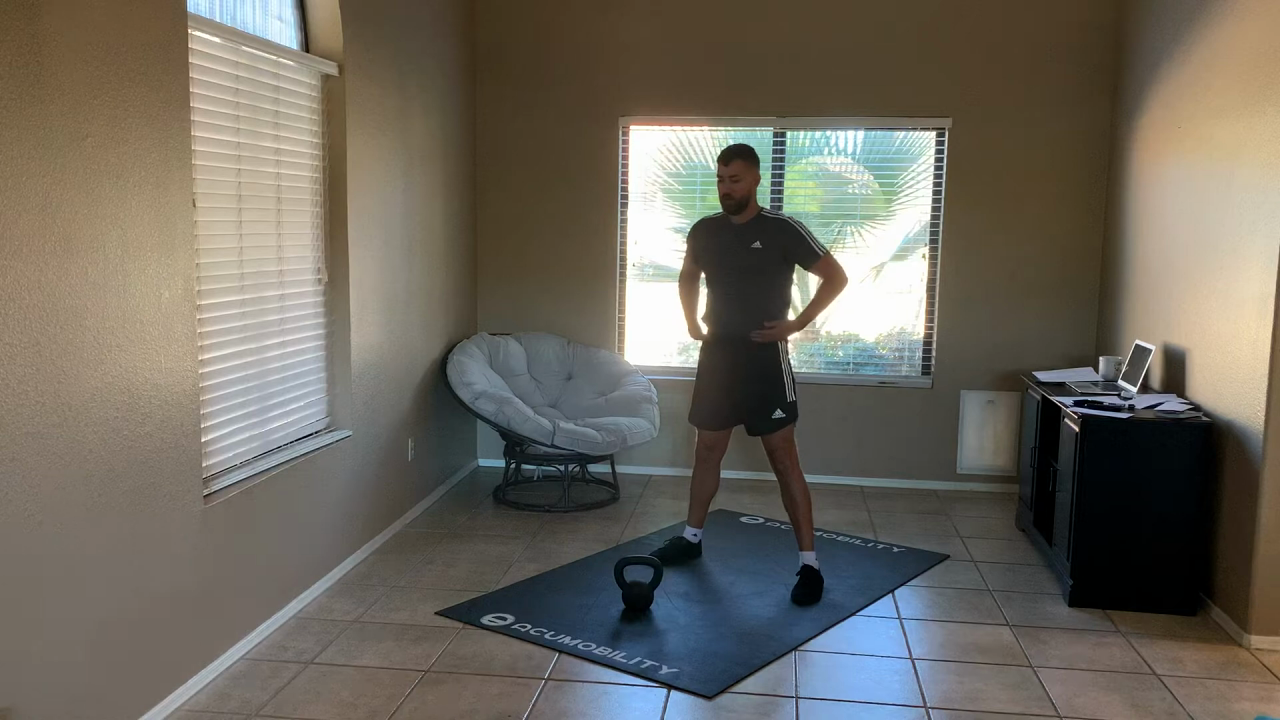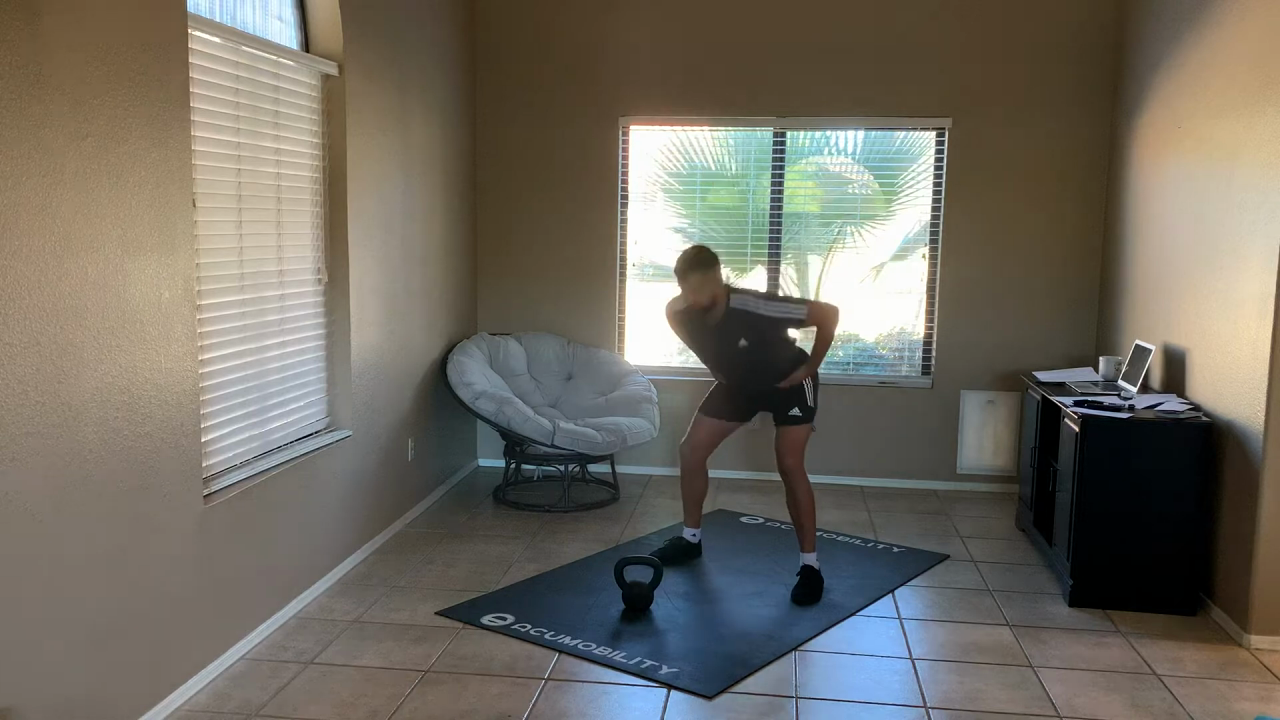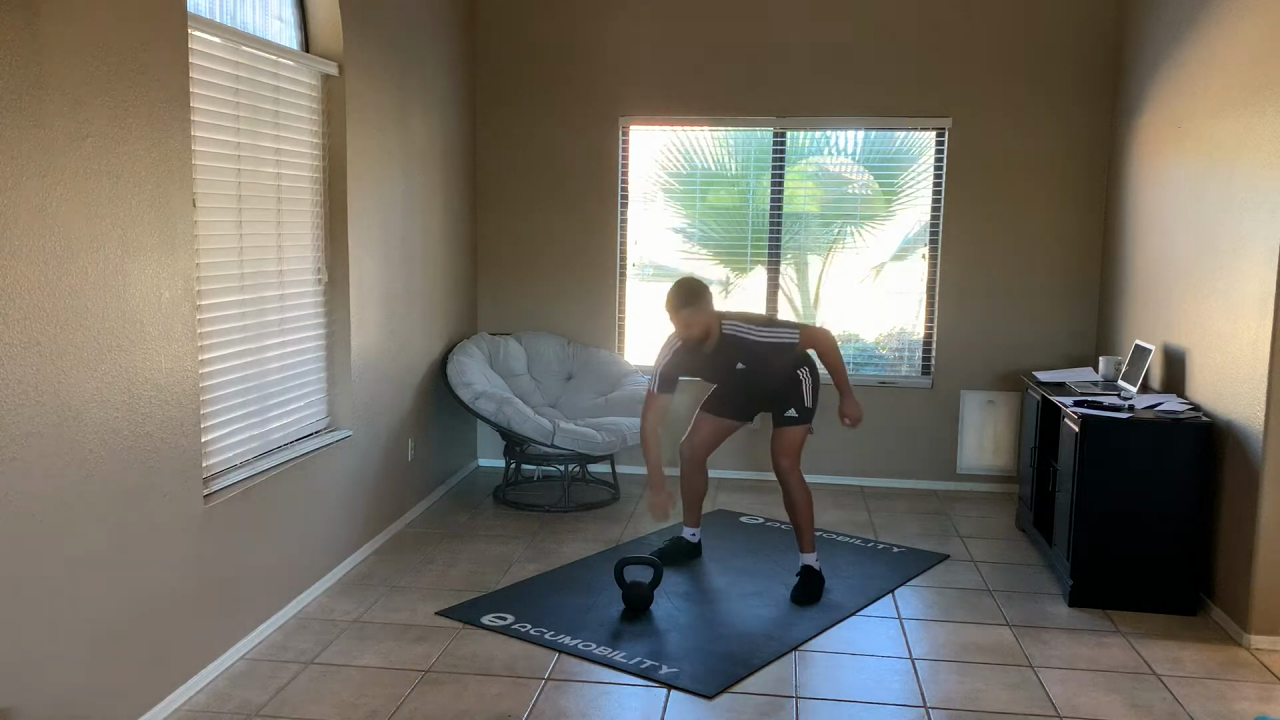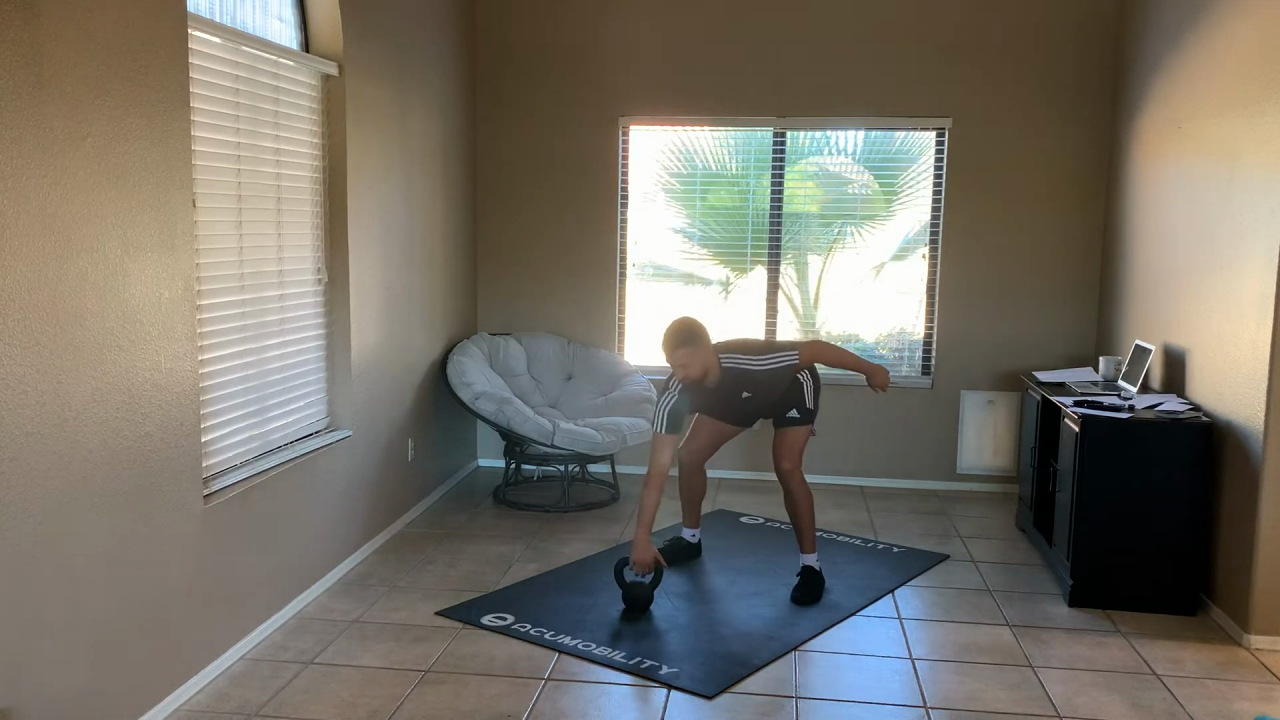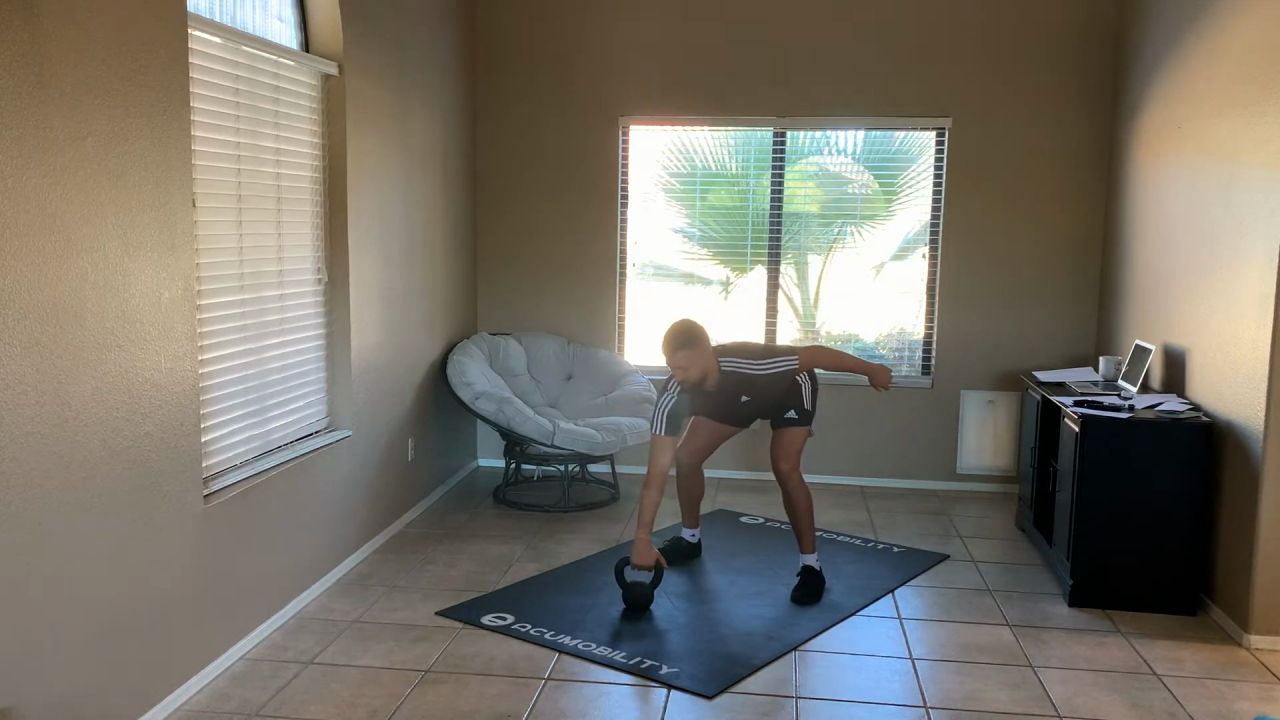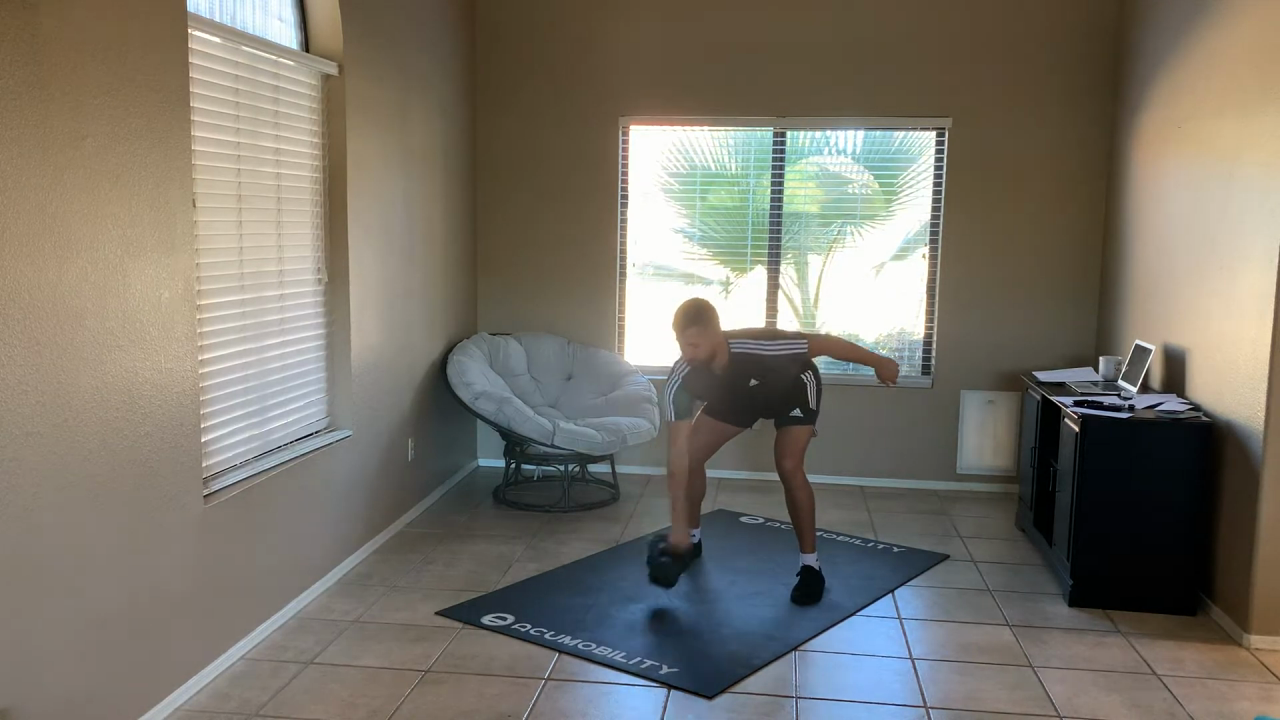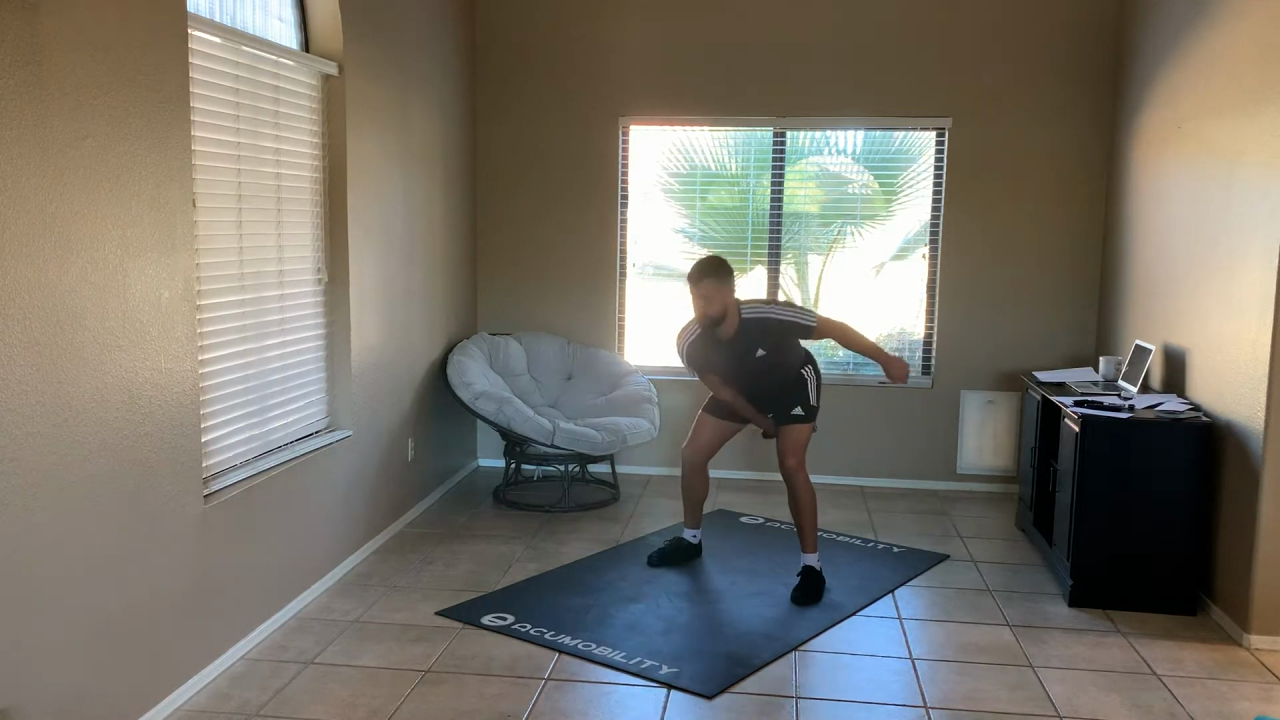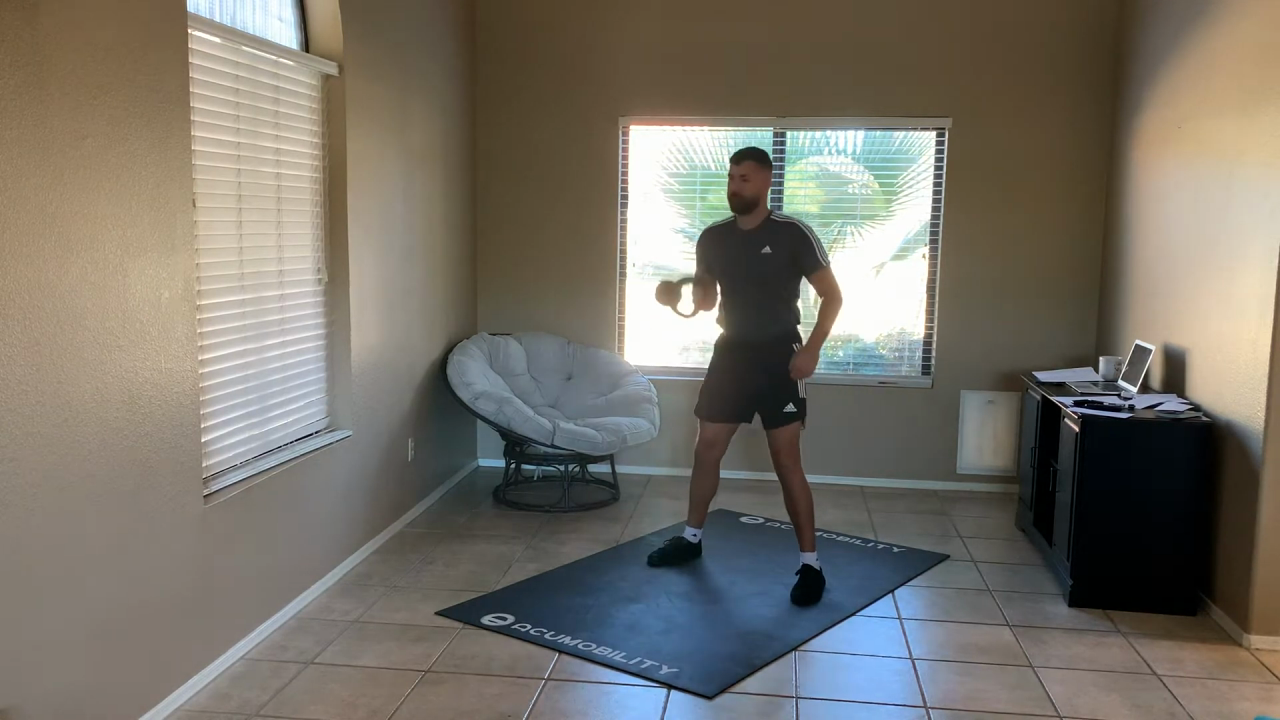
dt=0.5s
person 1, frame 1
left shoulder: (782, 230)
right shoulder: (704, 231)
left elbow: (836, 277)
right elbow: (688, 276)
left wrist: (798, 323)
right wrist: (690, 319)
left hip: (765, 356)
right hip: (716, 353)
left knee: (783, 458)
right knee: (707, 452)
left ankle: (809, 563)
right ankle: (692, 537)
person 1, frame 2
left shoulder: (758, 308)
right shoulder: (682, 310)
left elbow: (829, 314)
left wrist: (810, 367)
left hip: (788, 382)
right hip: (736, 384)
left knee: (789, 464)
right knee: (691, 450)
left ankle: (810, 566)
right ankle: (690, 539)
person 1, frame 3
left shoulder: (752, 333)
right shoulder: (676, 352)
left elbow: (822, 337)
right elbow: (651, 418)
left wrist: (846, 396)
right wrist: (656, 483)
left hip: (790, 382)
right hip: (739, 386)
left knee: (785, 465)
right knee: (690, 450)
left ankle: (810, 565)
right ankle: (690, 538)
person 1, frame 4
left shoulder: (750, 360)
right shoulder: (675, 395)
left elbow: (816, 349)
right elbow: (658, 468)
left wrist: (869, 369)
right wrist: (642, 538)
left hip: (792, 388)
left knee: (786, 468)
right knee: (689, 456)
left ankle: (811, 567)
right ankle: (690, 539)
person 1, frame 5
left shoulder: (751, 364)
right shoulder: (673, 397)
left elbow: (814, 354)
right elbow: (658, 469)
left wrist: (871, 370)
right wrist: (642, 538)
left hip: (789, 389)
left knee: (784, 468)
right knee: (686, 457)
left ankle: (811, 566)
right ankle: (690, 539)
person 1, frame 6
left shoulder: (759, 347)
right shoulder: (682, 378)
left elbow: (825, 343)
right elbow: (678, 452)
left wrist: (878, 363)
right wrist: (678, 524)
left hip: (793, 389)
right hip: (738, 397)
left knee: (789, 467)
right knee: (690, 456)
left ankle: (810, 567)
right ankle: (692, 540)
person 1, frame 7
left shoulder: (770, 317)
right shoulder: (691, 342)
left elbow: (833, 329)
right elbow: (721, 390)
left wrist: (885, 360)
right wrist: (762, 423)
left hip: (794, 383)
right hip: (742, 389)
left knee: (790, 464)
right knee: (692, 455)
left ankle: (811, 566)
right ankle: (690, 539)
person 1, frame 8
left shoulder: (793, 234)
right shoulder: (713, 237)
left elbow: (832, 295)
right elbow: (706, 301)
left wrist: (812, 347)
right wrist: (700, 293)
left hip: (778, 354)
right hip: (730, 351)
left knee: (785, 460)
right knee: (706, 448)
left ankle: (810, 564)
right ankle: (691, 538)
